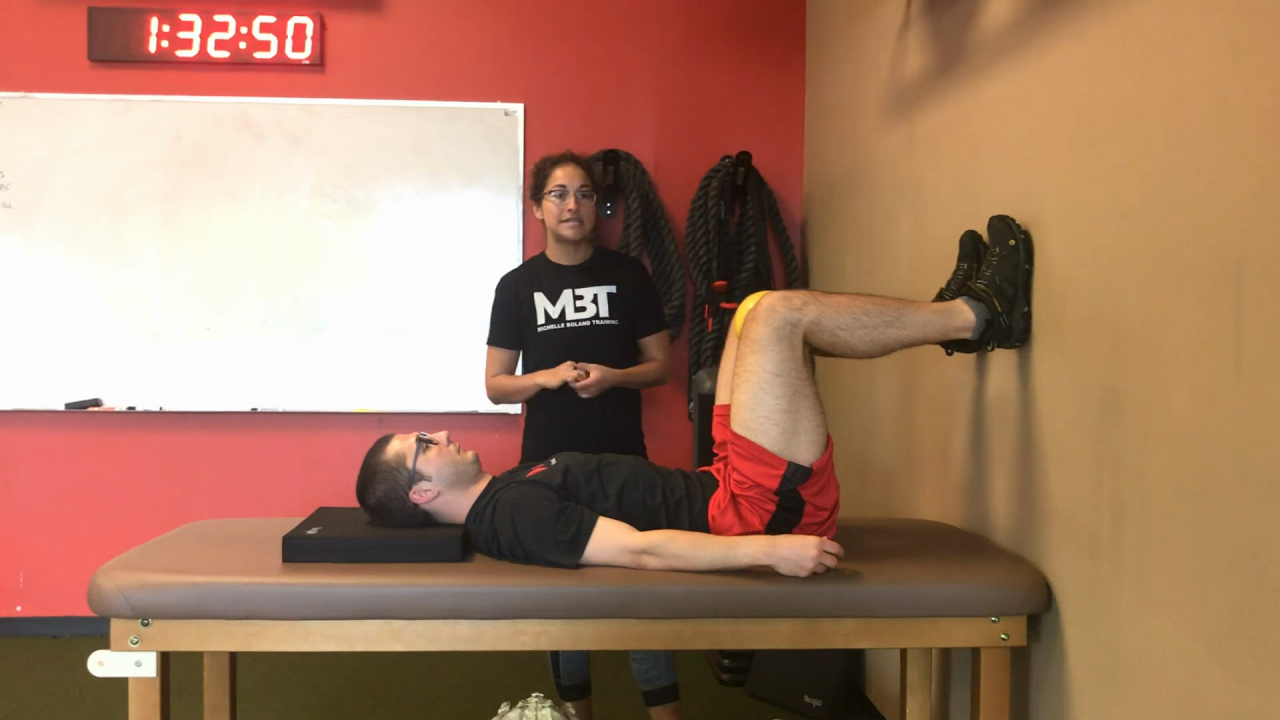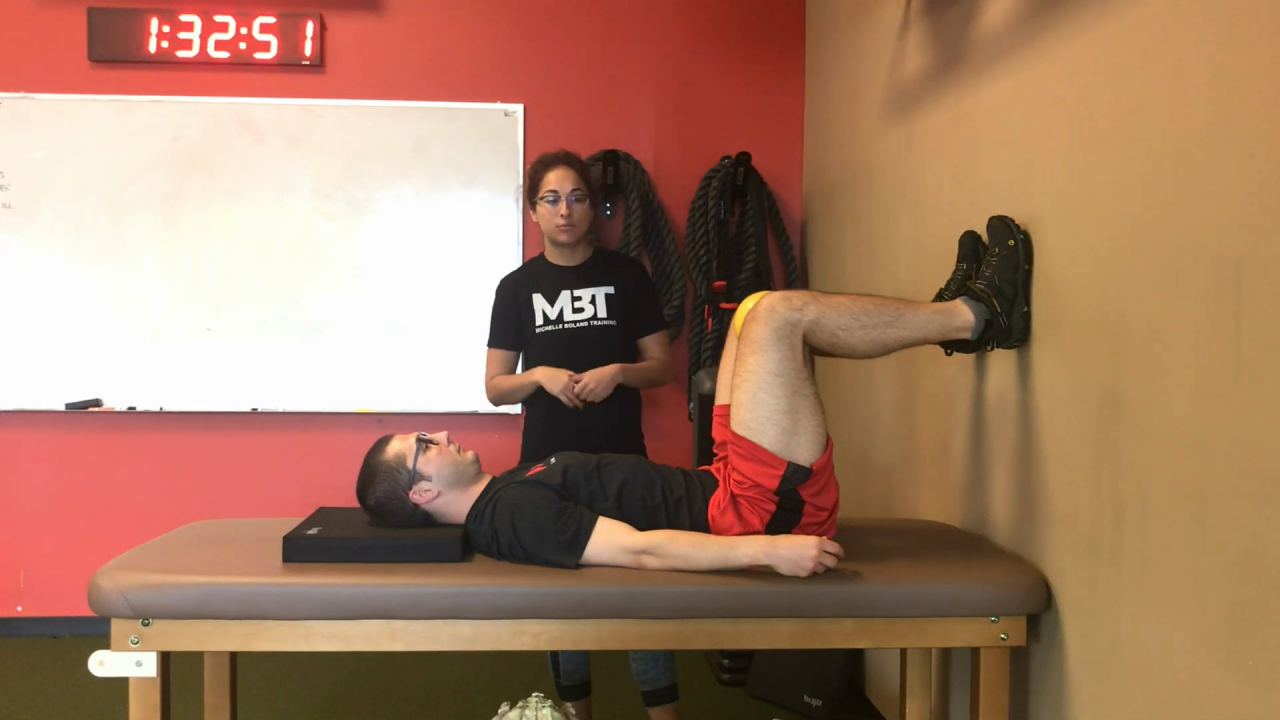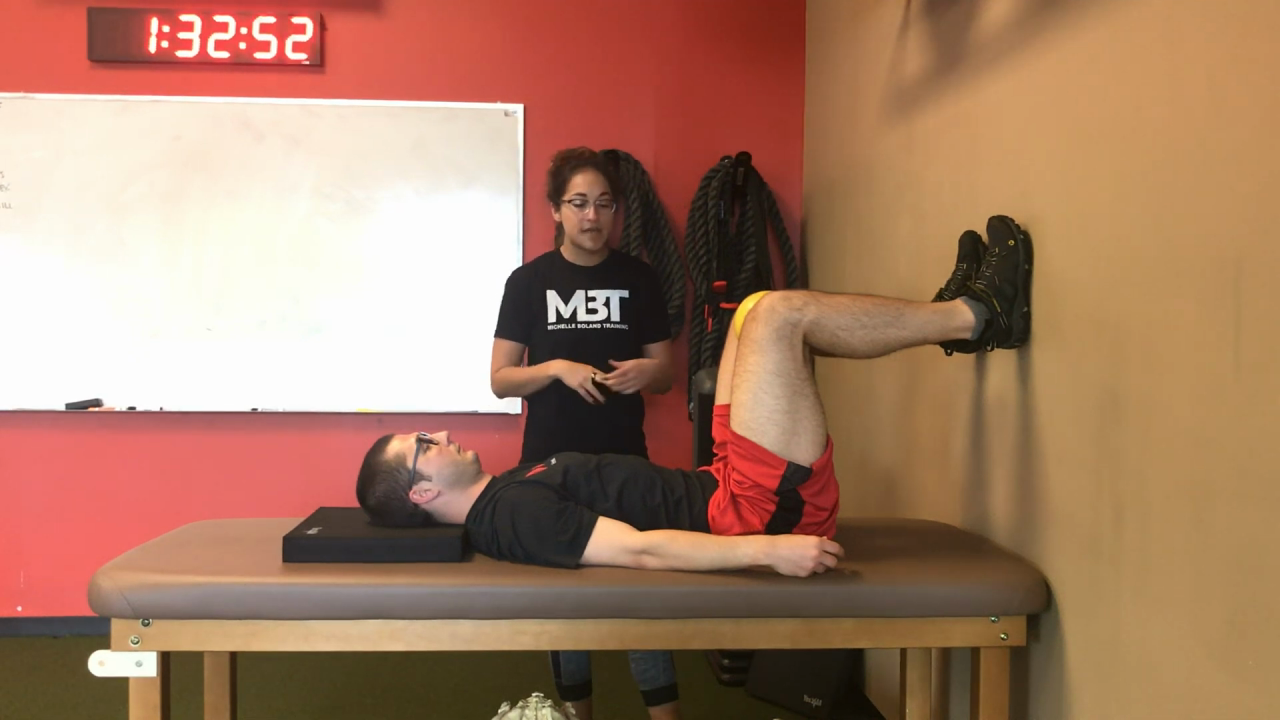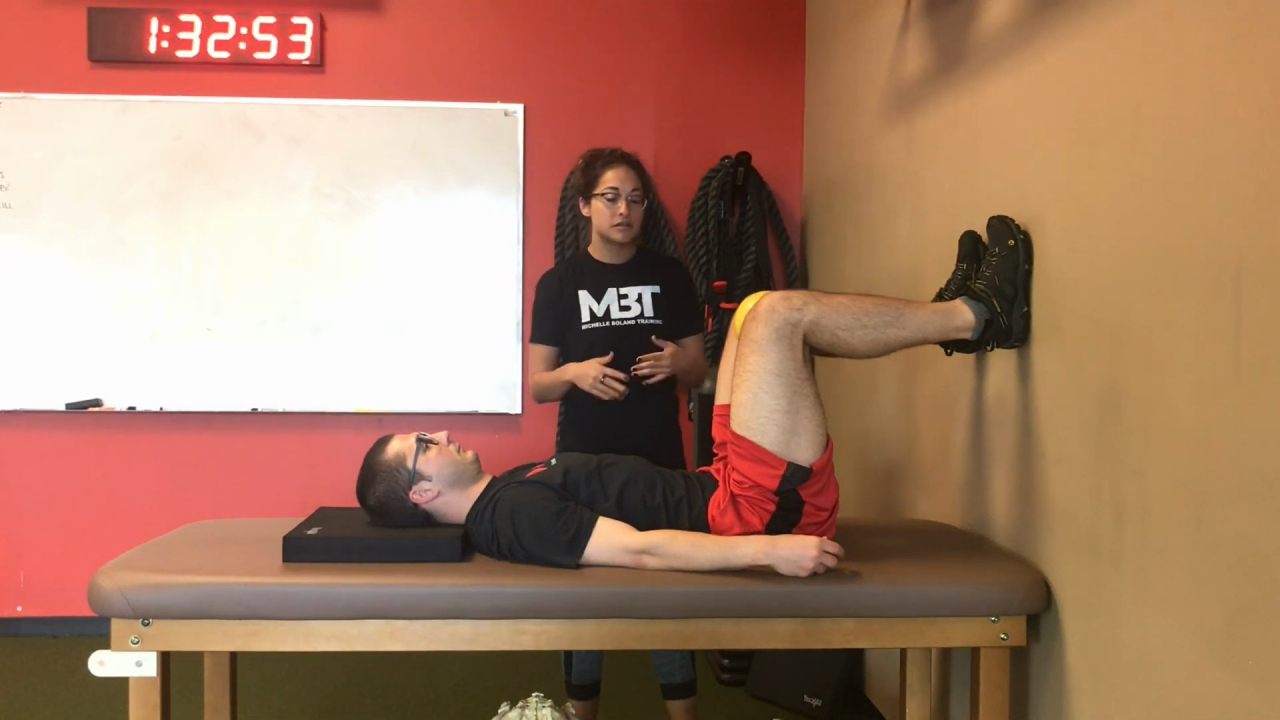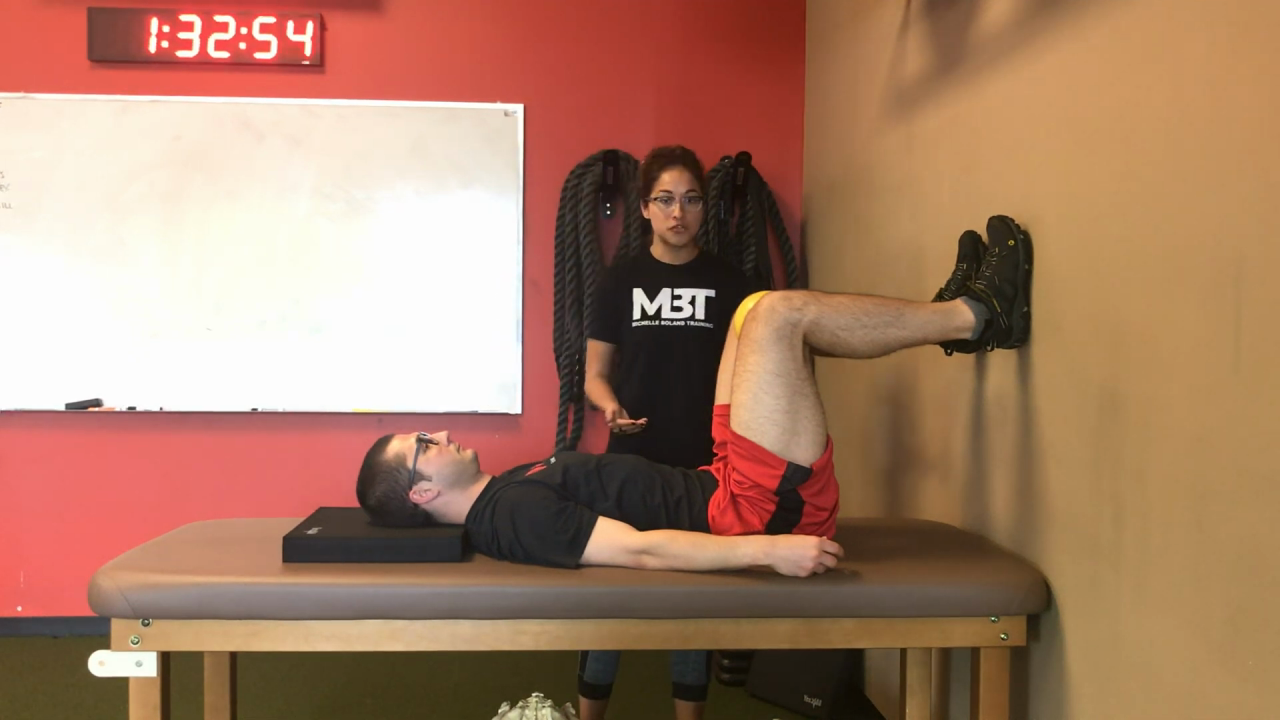
dt=1s
person 1, frame 1
left shoulder: (504, 496)
right shoulder: (511, 515)
right elbow: (638, 550)
right wrist: (771, 550)
left hip: (723, 492)
right hip: (751, 512)
left knee: (768, 313)
right knee: (778, 312)
left ankle: (964, 313)
right ankle: (976, 315)
person 1, frame 2
left shoulder: (507, 494)
right shoulder: (512, 516)
right elbow: (639, 549)
right wrist: (769, 550)
left hip: (720, 487)
right hip: (752, 508)
left knee: (764, 315)
right knee: (777, 315)
left ankle: (958, 313)
right ankle: (974, 315)
person 1, frame 3
left shoulder: (507, 491)
right shoulder: (513, 513)
right elbow: (640, 549)
right wrist: (768, 548)
left hip: (719, 485)
right hip: (752, 508)
left knee: (761, 311)
right knee: (777, 313)
left ankle: (956, 314)
right ankle: (975, 314)
person 1, frame 4
left shoulder: (509, 494)
right shoulder: (511, 514)
right elbow: (640, 550)
right wrist: (769, 549)
left hip: (718, 487)
right hip: (753, 509)
left knee: (760, 312)
right knee: (778, 314)
left ankle: (957, 315)
right ankle: (974, 314)
person 1, frame 5
left shoulder: (505, 494)
right shoulder: (509, 513)
right elbow: (639, 551)
right wrist: (769, 549)
left hip: (716, 488)
right hip: (750, 513)
left knee: (761, 311)
right knee: (778, 312)
left ankle: (957, 316)
right ankle: (974, 318)
person 2, frame 1
left shoulder: (628, 273)
right shoulder: (517, 285)
left elbow: (661, 365)
right elbow: (495, 384)
left wrist: (612, 376)
right wrist: (547, 377)
left hip: (621, 458)
right hip: (549, 462)
person 2, frame 2
left shoulder: (626, 274)
right shoulder: (516, 287)
left elbow: (661, 365)
right elbow: (495, 386)
left wrist: (617, 372)
right wrist: (540, 376)
left hip: (621, 458)
right hip: (549, 463)
person 2, frame 3
left shoulder: (640, 278)
right shoulder: (529, 281)
left elbow: (667, 374)
right elbow: (500, 379)
left wrist: (645, 372)
right wrist: (556, 367)
left hip: (623, 460)
right hip: (551, 463)
person 2, frame 4
left shoulder: (670, 274)
right shoulder: (558, 282)
left elbow: (699, 369)
right elbow: (537, 384)
left wrist: (676, 363)
right wrist: (575, 373)
left hip: (659, 459)
right hip: (585, 462)
person 2, frame 5
left shoulder: (729, 282)
right shoulder: (621, 279)
right elbow: (595, 374)
right wrist: (611, 407)
left hip: (703, 462)
right hip: (632, 461)
